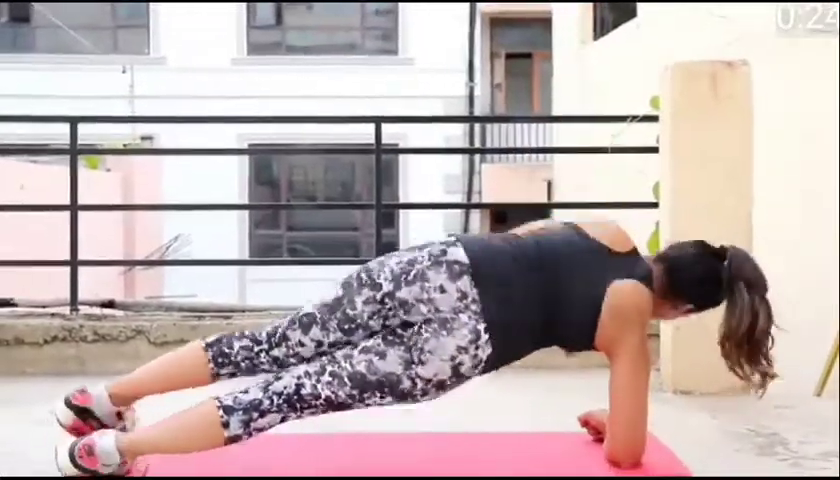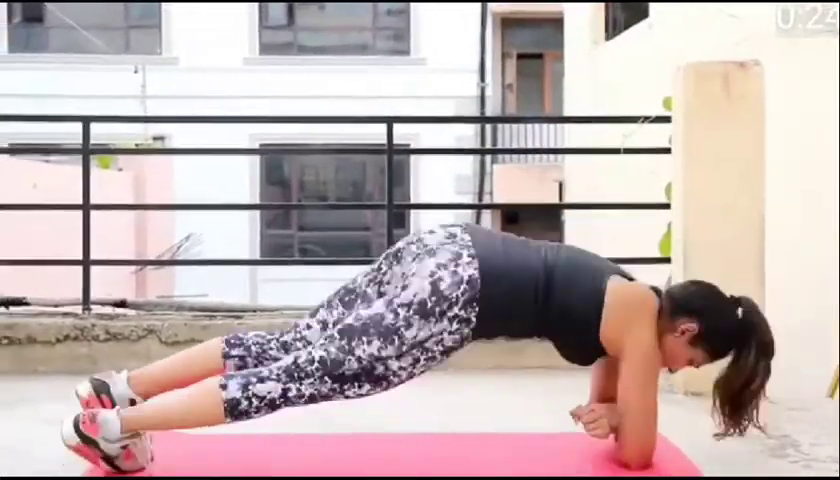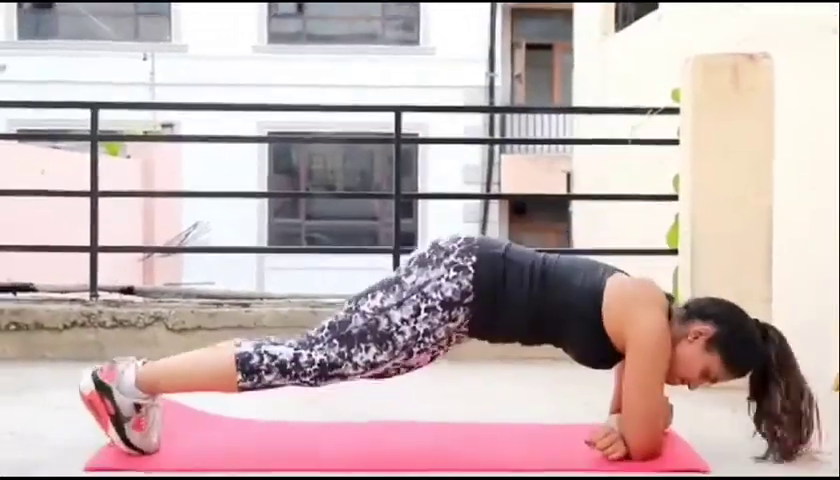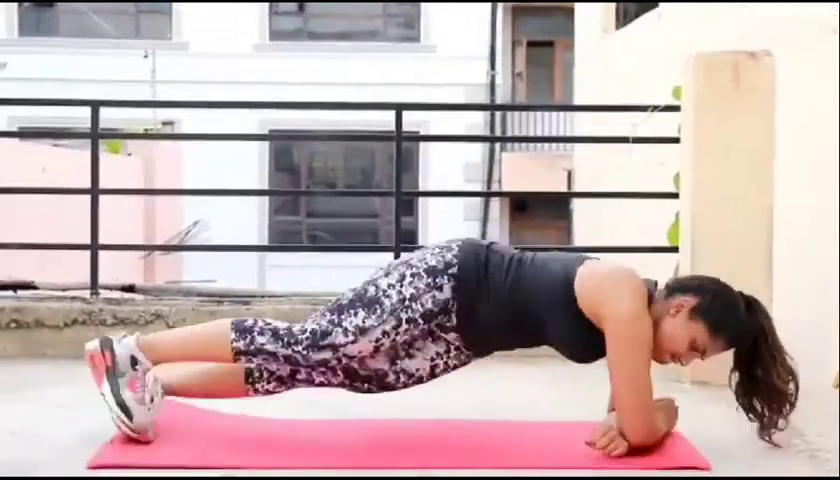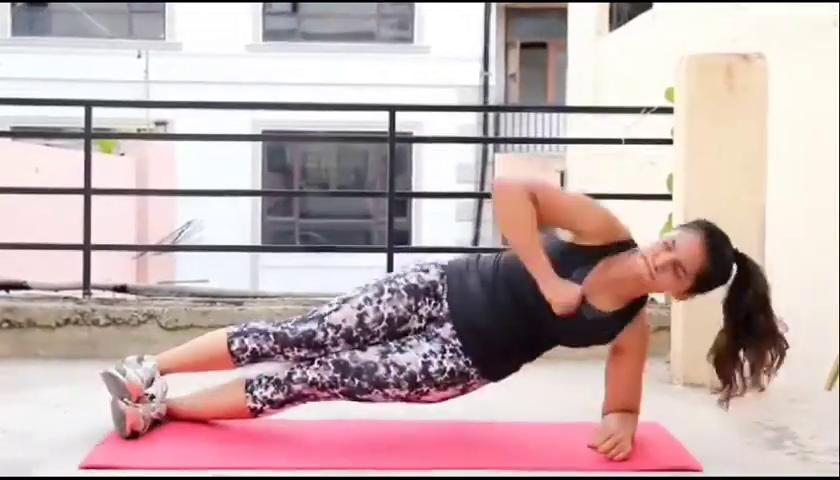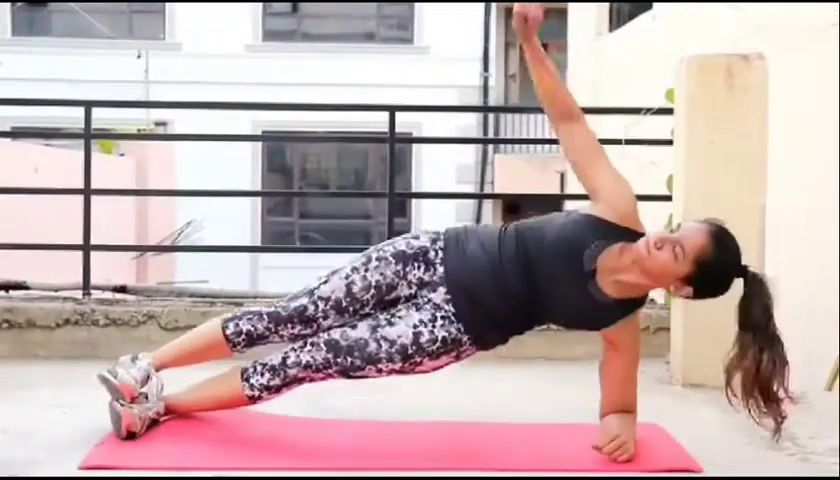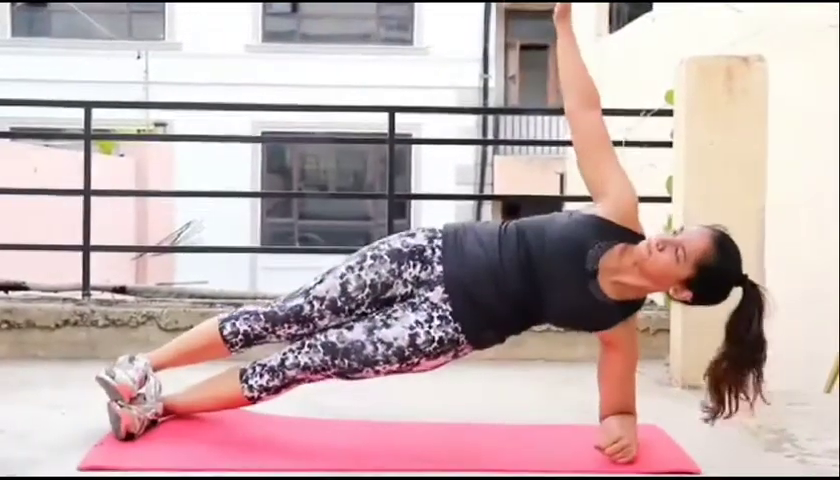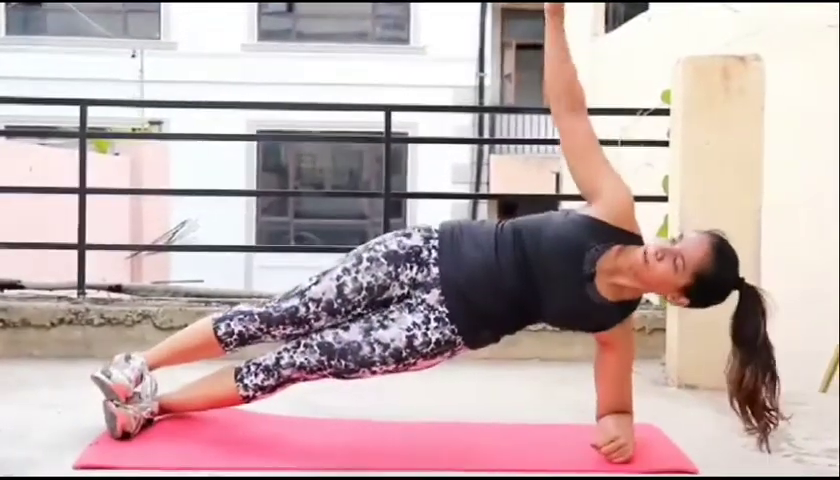
dt=0.3s
person 1, frame 1
left shoulder: (606, 234)
right shoulder: (633, 323)
left hip: (431, 264)
right hip: (452, 340)
left knee: (270, 346)
right knee: (293, 393)
left ankle: (103, 397)
person 1, frame 2
left shoulder: (625, 293)
right shoulder: (644, 326)
left elbow: (605, 402)
left wrist: (605, 411)
left hip: (444, 246)
right hip: (457, 284)
left knee: (289, 347)
right knee: (306, 375)
left ankle: (125, 384)
person 1, frame 3
left shoulder: (643, 316)
right shoulder: (650, 320)
left elbow: (627, 413)
right elbow: (644, 440)
left wrist: (626, 421)
right wrist: (659, 416)
left hip: (463, 284)
right hip: (458, 277)
left knee: (324, 359)
right knee: (315, 359)
left ankle: (143, 378)
right ankle: (131, 380)
person 1, frame 4
left shoulder: (635, 318)
right shoulder: (627, 299)
left elbow: (625, 416)
right elbow: (640, 427)
left wrist: (624, 418)
right wrist: (660, 412)
left hip: (462, 335)
right hip: (447, 278)
left knee: (327, 371)
right knee: (309, 343)
left ankle: (159, 382)
right ankle: (135, 350)
person 1, frame 5
left shoulder: (632, 329)
right shoulder: (603, 231)
left elbow: (621, 407)
right elbow: (509, 189)
left wrist: (620, 426)
right wrist: (547, 275)
left hip: (464, 363)
right hip: (441, 289)
left knee: (324, 380)
right knee: (300, 337)
left ankle: (161, 405)
right ankle: (149, 372)
person 1, frame 6
left shoulder: (623, 320)
right shoulder: (618, 211)
left elbow: (619, 400)
right elbow: (566, 116)
left wrist: (619, 425)
left hip: (453, 325)
right hip: (436, 255)
left knee: (310, 356)
right knee: (292, 318)
left ankle: (158, 404)
right ankle: (149, 376)
person 1, frame 7
left shoulder: (620, 324)
right shoulder: (621, 211)
left elbow: (616, 408)
right elbow: (585, 111)
left wrist: (622, 427)
left hip: (453, 323)
right hip: (437, 254)
left knee: (313, 361)
right knee: (289, 318)
left ankle: (155, 405)
right ankle: (143, 372)
person 1, frame 8
left shoulder: (616, 324)
right shoulder: (617, 214)
left elbow: (614, 406)
right elbow: (571, 113)
left wrist: (617, 425)
left hip: (446, 322)
right hip: (432, 254)
left knee: (307, 359)
right knee: (285, 319)
left ankle: (151, 405)
right ankle: (140, 370)
